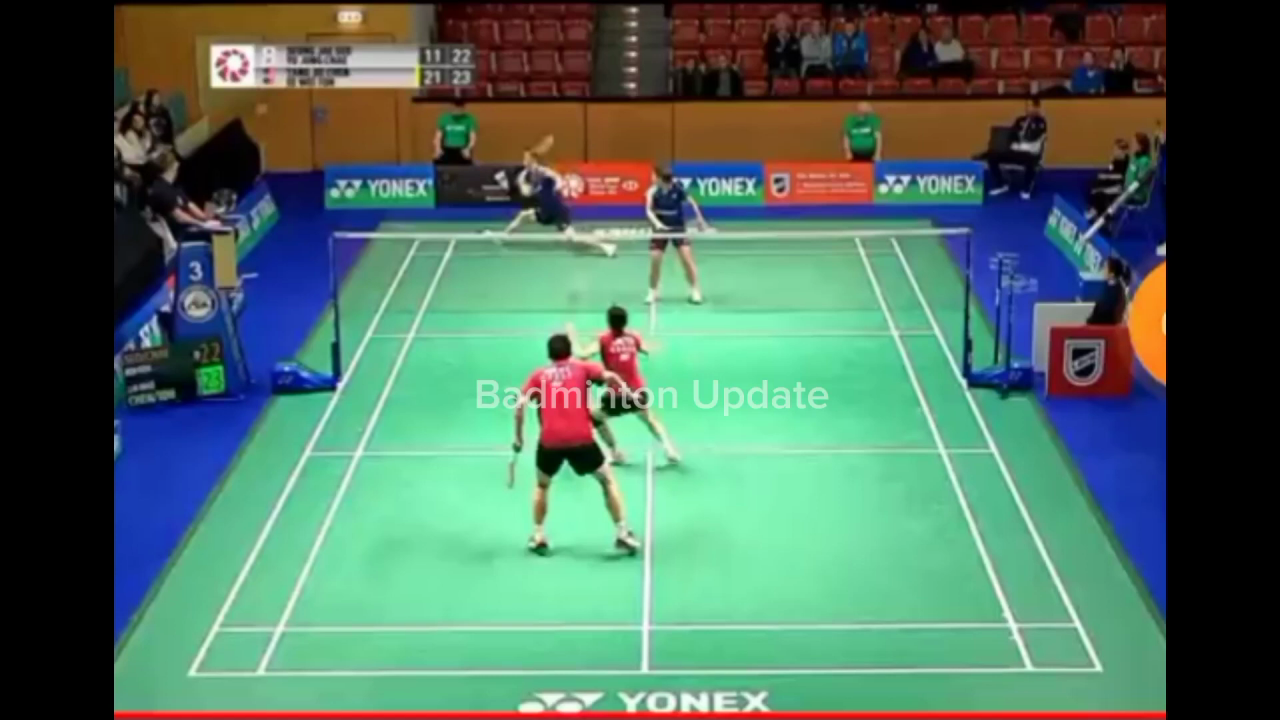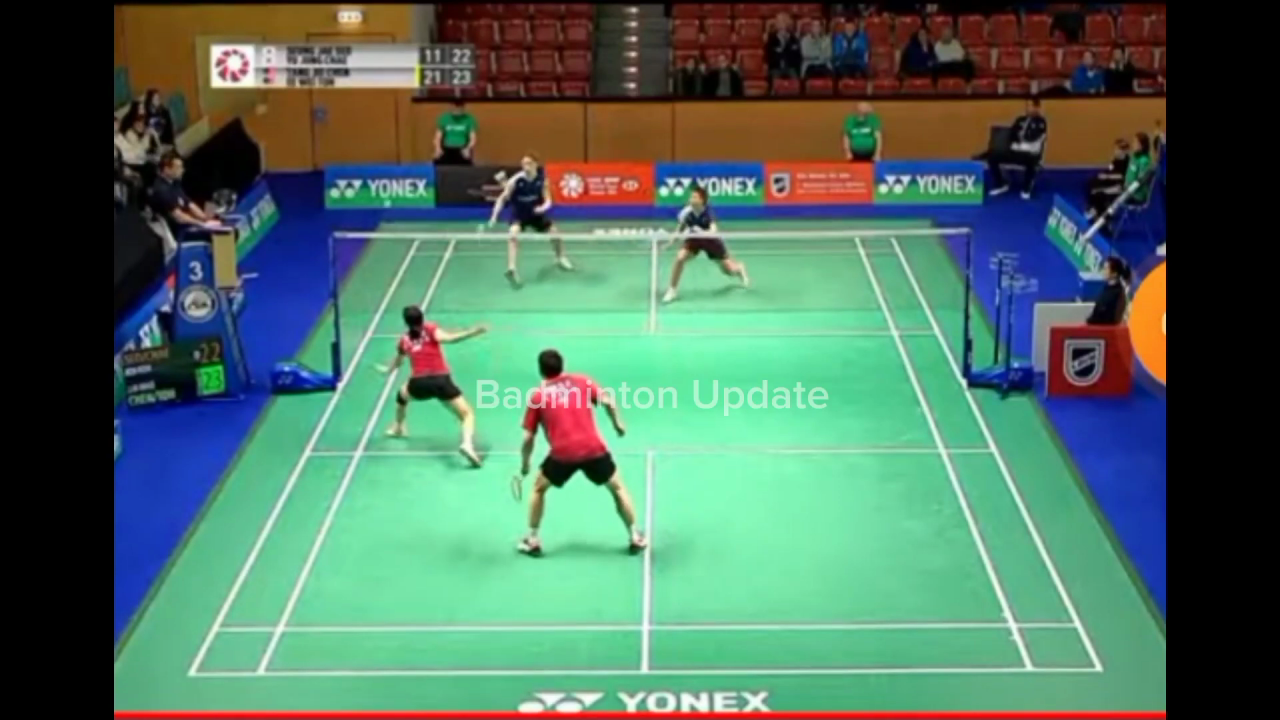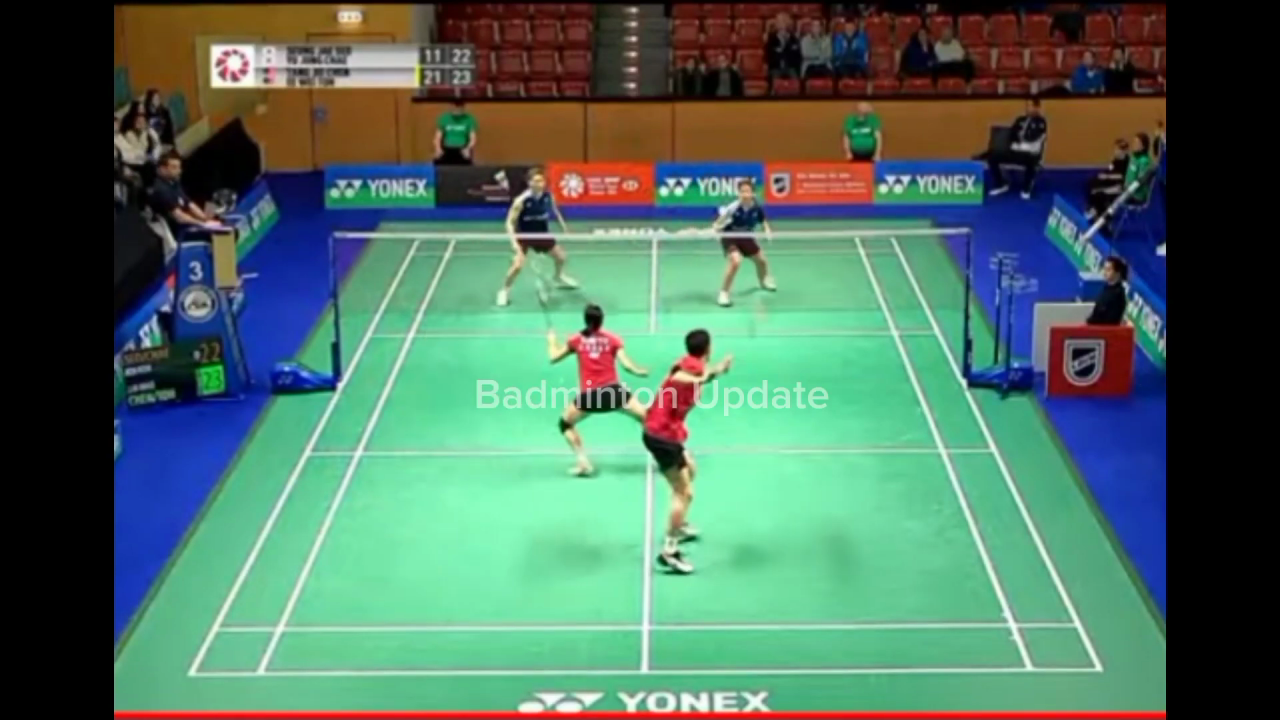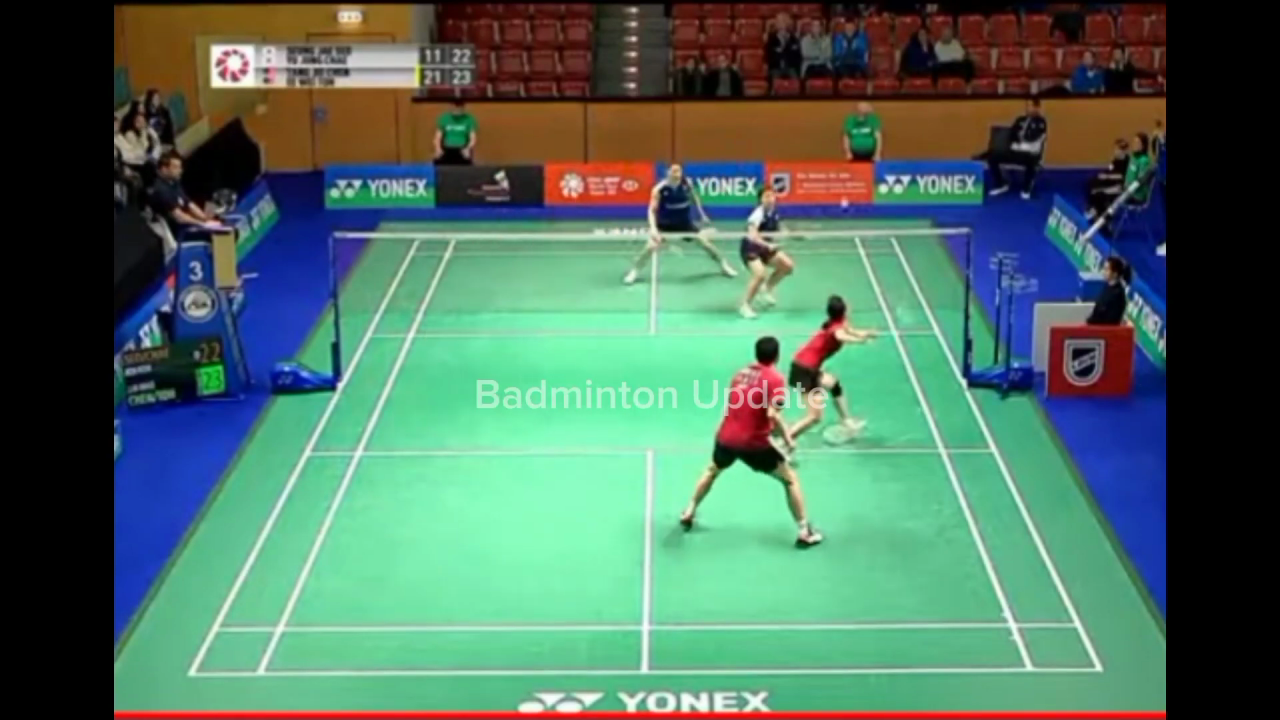
dt=1s
person 1, frame 1
left shoulder: (538, 375)
right shoulder: (581, 368)
left elbow: (521, 405)
right elbow: (610, 377)
left wrist: (518, 436)
left hip: (550, 441)
right hip: (580, 438)
left knee: (542, 485)
right knee: (609, 481)
left ankle: (539, 537)
right ankle: (622, 534)
person 1, frame 2
left shoulder: (537, 396)
right shoulder: (582, 382)
left elbow: (528, 437)
right elbow: (608, 403)
left wrist: (525, 464)
right wrist: (618, 423)
left hip: (562, 453)
right hip: (594, 449)
left knee: (538, 489)
right knee: (617, 487)
left ankle: (533, 540)
right ankle: (635, 537)
person 1, frame 3
left shoulder: (691, 364)
right shoulder: (692, 363)
right elbow: (676, 379)
left wrist: (717, 369)
right wrist: (703, 379)
left hip: (661, 432)
right hip: (662, 435)
left knee: (688, 473)
right knee: (685, 493)
left ankle: (681, 527)
right ankle: (669, 551)
person 1, frame 4
left shoulder: (742, 373)
right shoulder: (775, 380)
right elbow: (772, 414)
right wrist: (787, 439)
left hip: (726, 438)
right hip: (754, 443)
left knee: (712, 470)
right knee: (790, 480)
left ankle: (689, 513)
right ankle: (804, 532)
